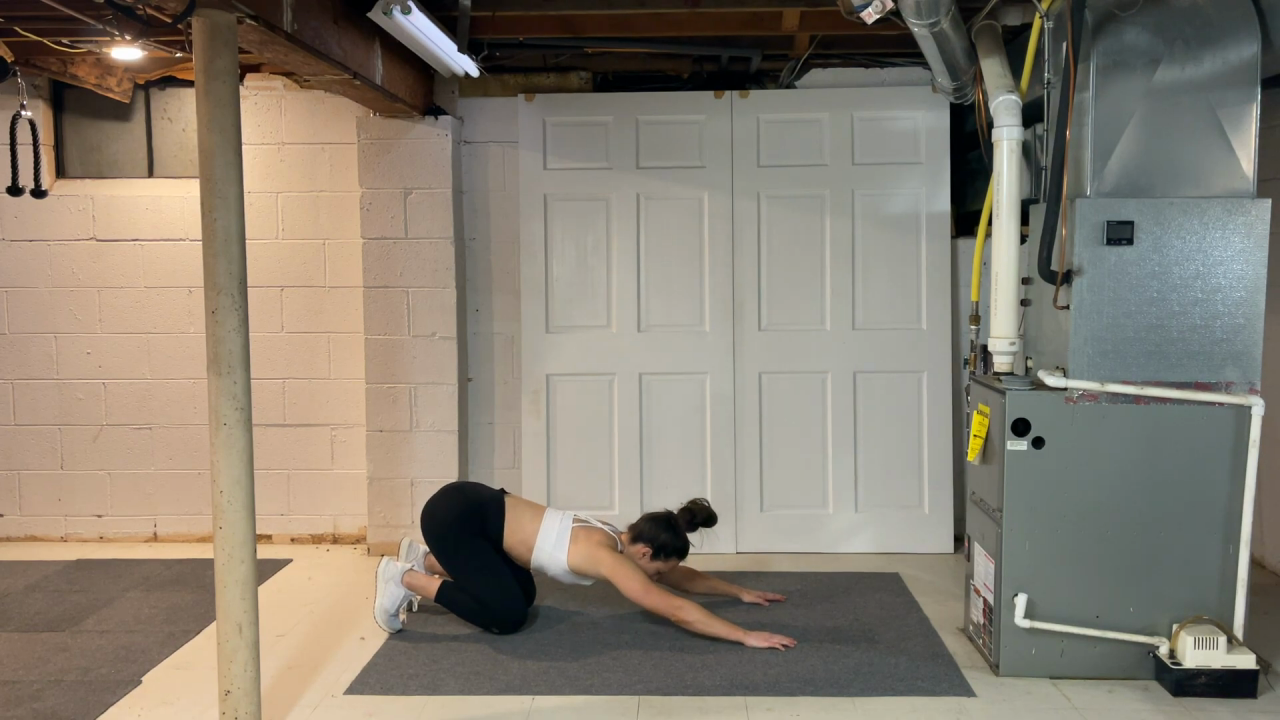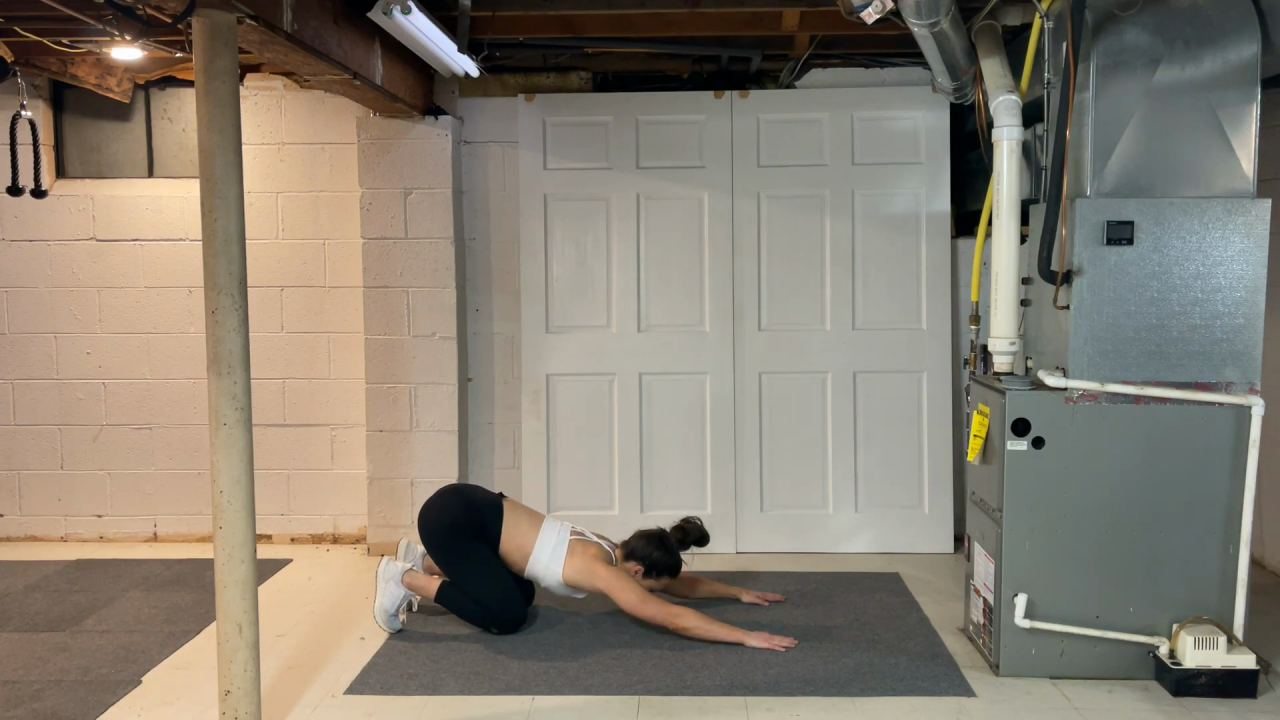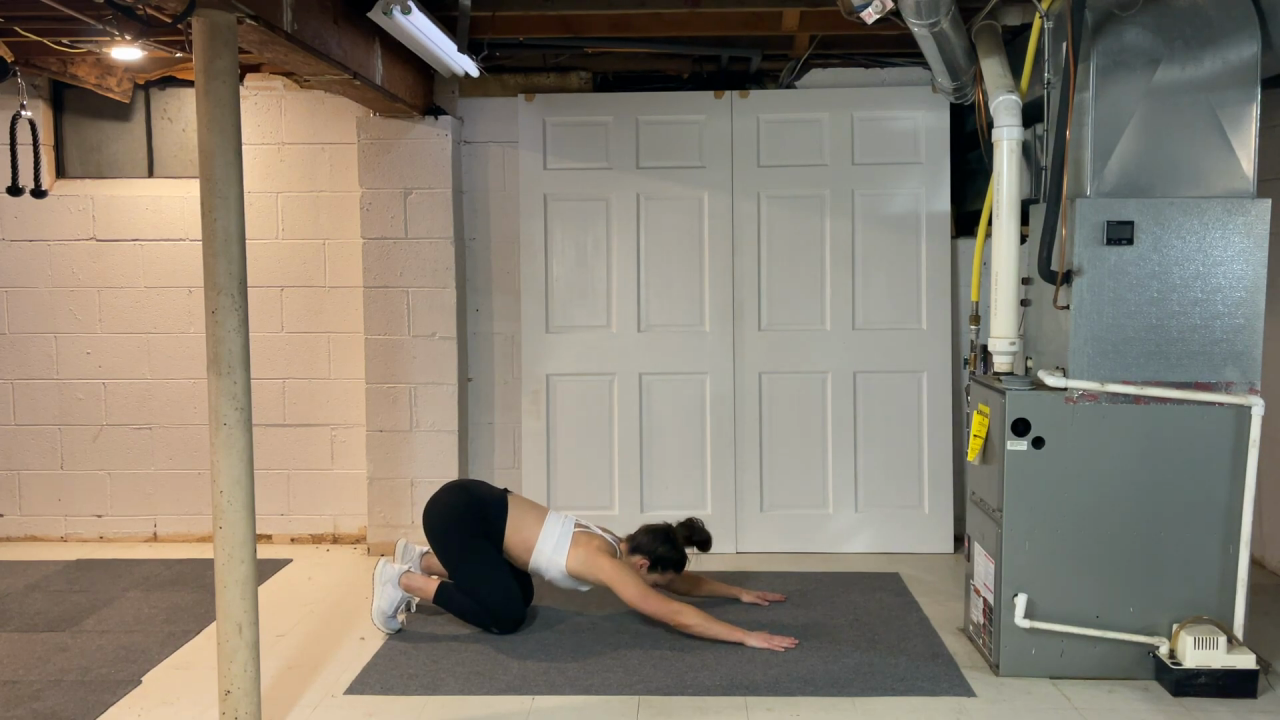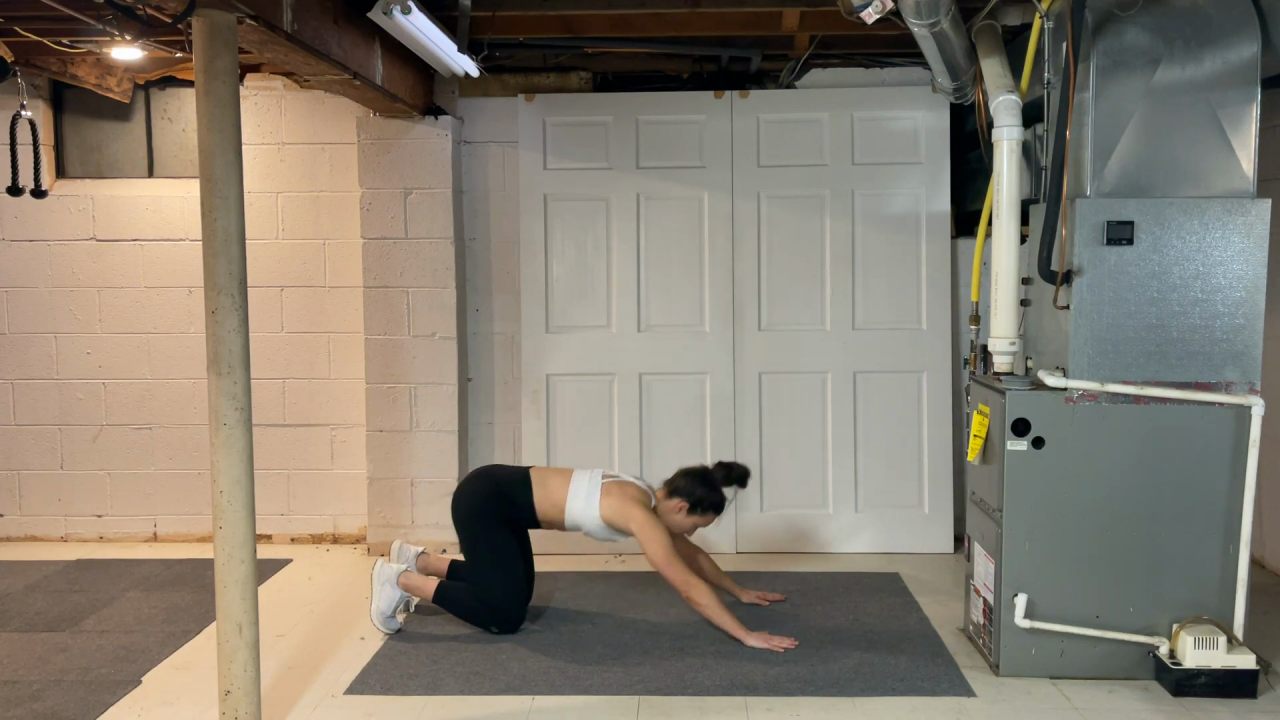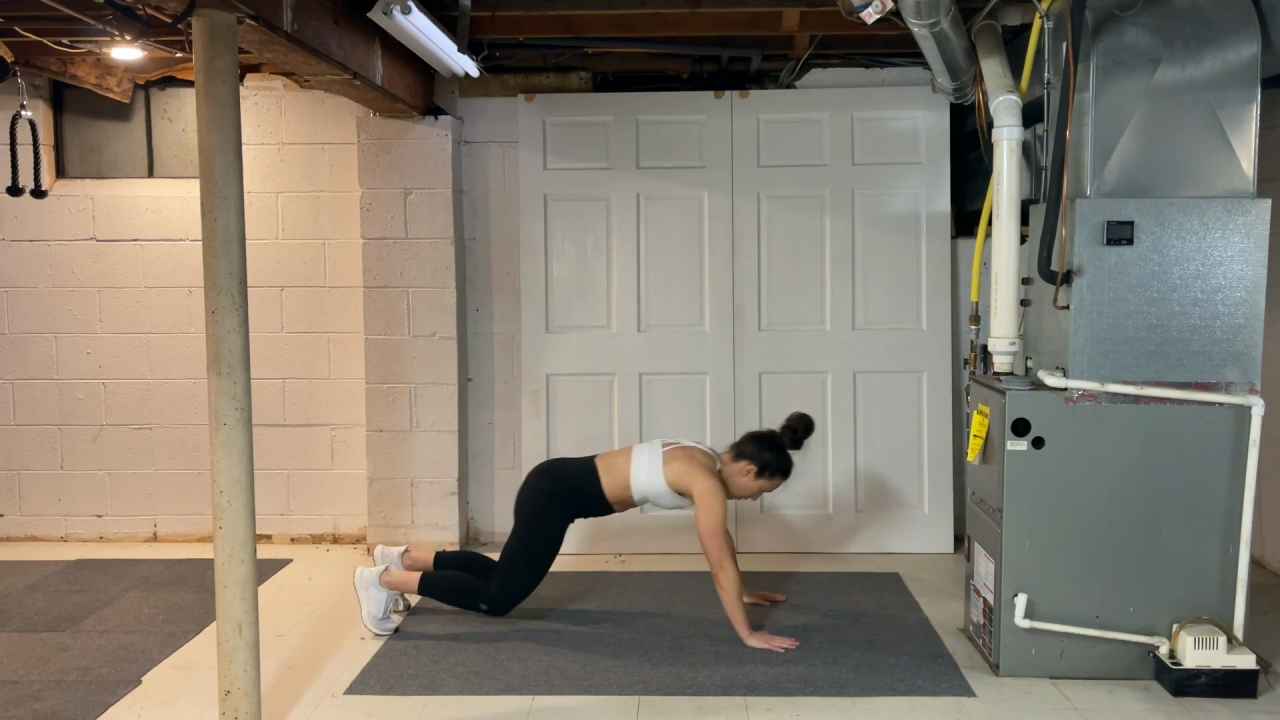
dt=0.2s
person 1, frame 1
left shoulder: (621, 541)
right shoulder: (608, 557)
left elbow: (682, 577)
right elbow: (676, 610)
left wrist: (741, 592)
right wrist: (746, 635)
left hip: (476, 507)
right hip: (453, 515)
left knee: (522, 596)
right knee: (507, 617)
left ankle: (425, 560)
right ankle: (404, 579)
person 1, frame 2
left shoulder: (615, 554)
right shoulder: (602, 571)
left elbow: (681, 582)
right elbow: (675, 617)
left wrist: (740, 593)
right wrist: (747, 636)
left hip: (474, 509)
right hip: (450, 517)
left knee: (521, 596)
right knee: (506, 617)
left ankle: (424, 560)
right ankle: (405, 578)
person 1, frame 3
left shoulder: (623, 548)
right shoulder: (609, 563)
left elbow: (681, 579)
right elbow: (675, 613)
left wrist: (739, 593)
right wrist: (746, 637)
left hip: (475, 505)
right hip: (455, 511)
left knee: (518, 595)
right knee: (506, 617)
left ankle: (423, 561)
right ankle: (403, 581)
person 1, frame 4
left shoulder: (655, 502)
right shoulder: (643, 515)
left elbow: (690, 555)
right elbow: (688, 585)
left wrist: (739, 591)
right wrist: (745, 635)
left hip: (503, 494)
right hip: (484, 498)
left knee: (512, 593)
right knee: (503, 617)
left ankle: (417, 561)
right ankle: (399, 582)
person 1, frame 5
left shoulder: (709, 464)
right shoulder: (708, 481)
left elbow: (718, 539)
right elbow: (722, 564)
left wrist: (743, 593)
right wrist: (747, 634)
left hip: (565, 483)
right hip: (557, 491)
left knee: (501, 574)
right knee: (497, 596)
left ankle: (398, 557)
right ankle: (381, 583)
